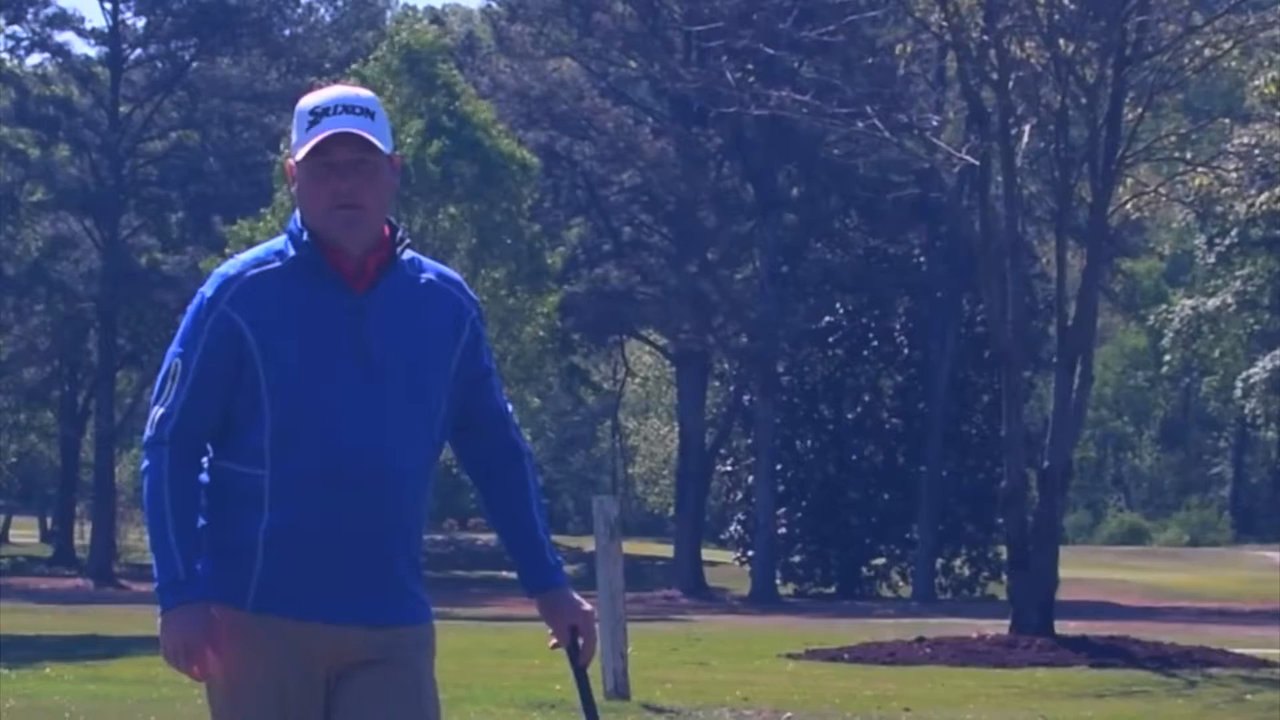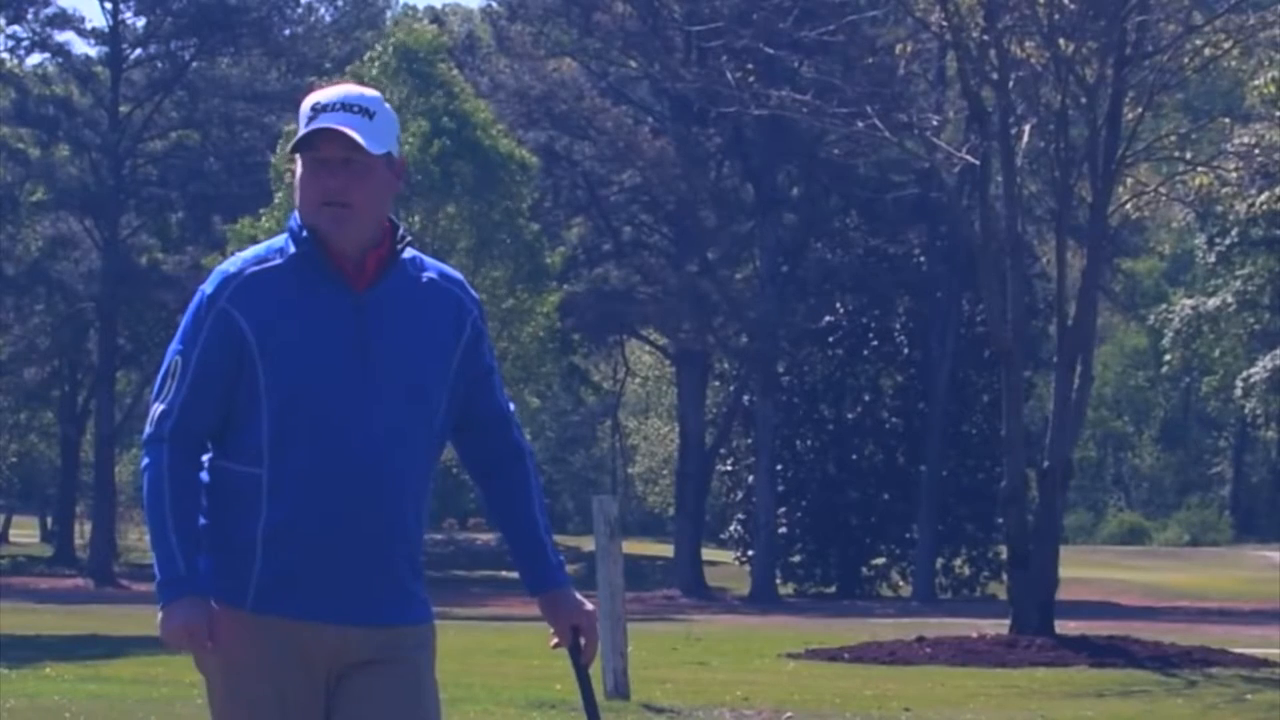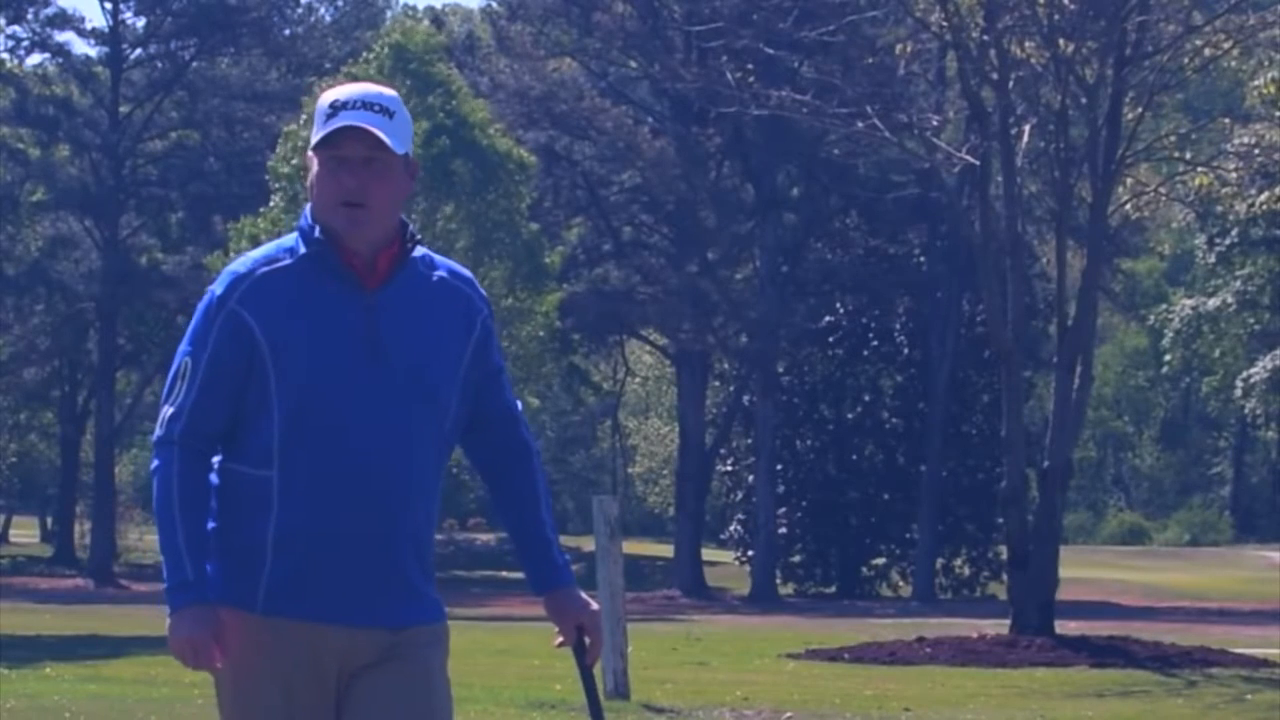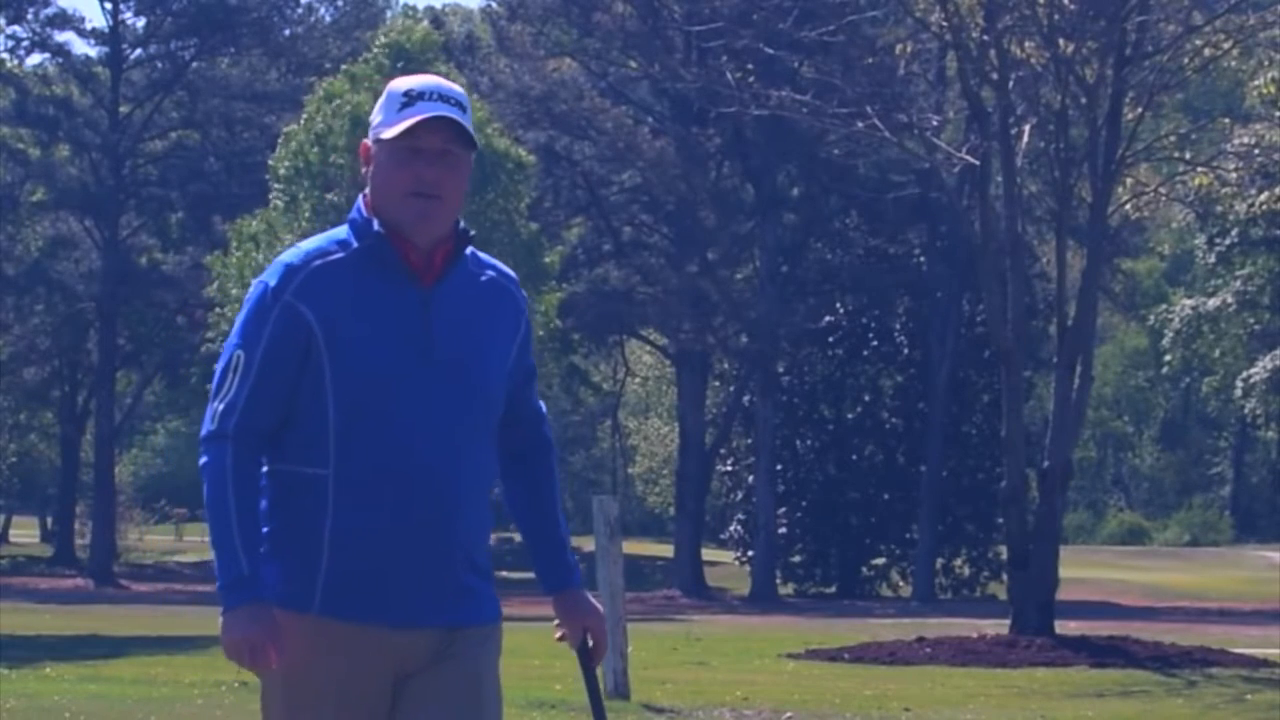
dt=0.7s
person 1, frame 1
left shoulder: (446, 304)
right shoulder: (240, 294)
left elbow: (497, 452)
right elbow: (172, 446)
left wrist: (547, 582)
right wrist: (181, 594)
left hip: (392, 626)
right hip: (258, 618)
person 1, frame 2
left shoulder: (448, 303)
right shoulder: (241, 291)
left elbow: (499, 451)
right elbow: (172, 441)
left wrist: (549, 582)
right wrist: (181, 587)
left hip: (393, 624)
right hip: (258, 616)
person 1, frame 3
left shoulder: (457, 301)
right shoulder: (251, 291)
left elbow: (506, 450)
right elbow: (182, 445)
left wrist: (554, 581)
right wrist: (189, 593)
left hip: (405, 626)
right hip: (268, 617)
person 1, frame 4
left shoulder: (500, 297)
right shoulder: (303, 284)
left elbow: (526, 449)
right elbow: (229, 441)
left wrist: (562, 581)
right wrist: (242, 592)
left hip: (461, 625)
right hip: (321, 617)
